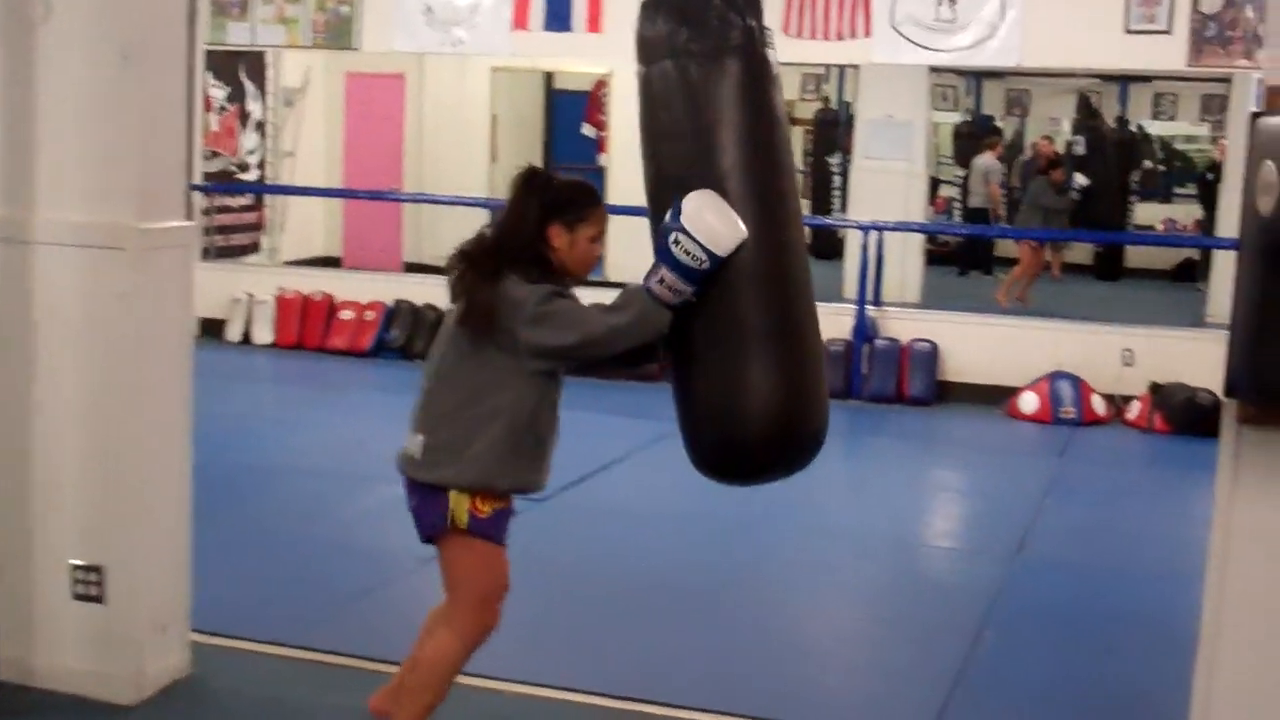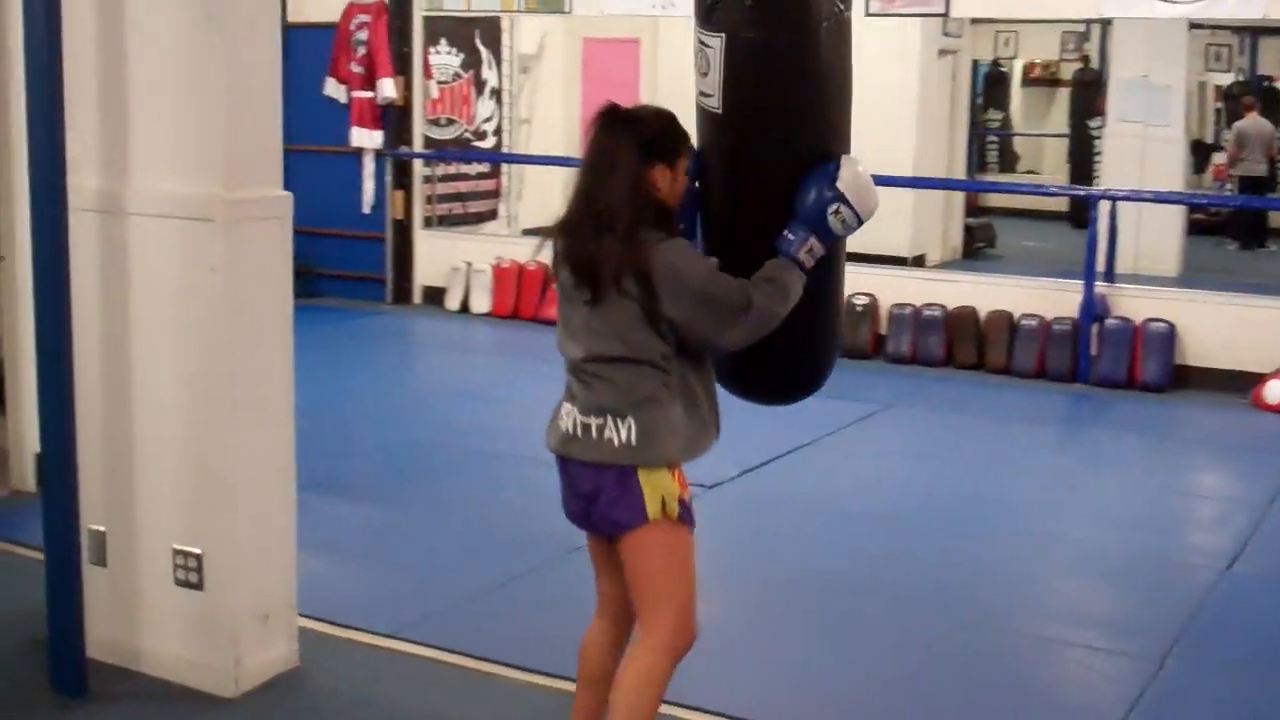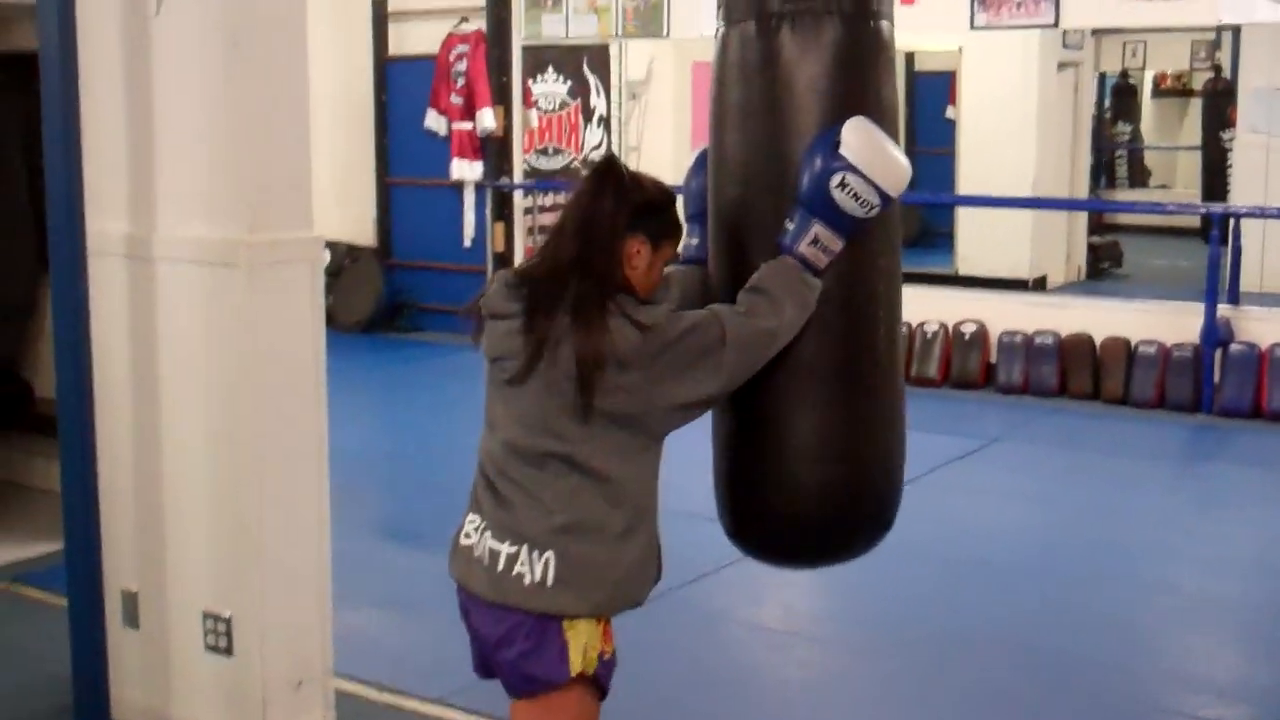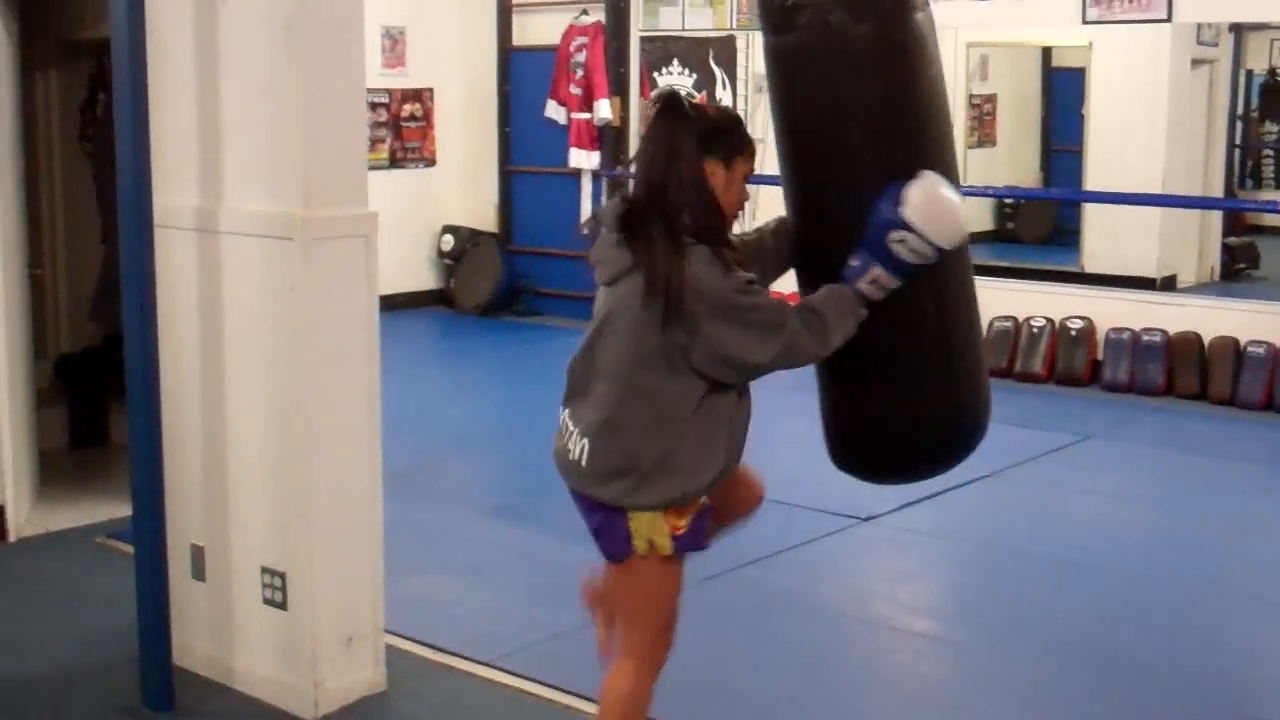
dt=1s
person 1, frame 1
left shoulder: (534, 288)
right shoulder: (519, 298)
left elbow: (597, 341)
right elbow: (600, 331)
left hip: (469, 467)
right hip: (460, 474)
left knee: (478, 596)
right knee: (477, 617)
person 1, frame 2
left shoulder: (577, 242)
right shoulder: (663, 258)
right elbow: (740, 317)
left wrist: (672, 212)
right wrist: (803, 243)
left hip: (582, 447)
right hip: (636, 455)
left knee: (616, 609)
right knee: (666, 634)
person 1, frame 3
left shoulder: (525, 312)
right shoulder: (620, 342)
right elbow: (743, 333)
left wrist: (702, 251)
right wrist: (815, 237)
left hip: (488, 569)
right hip: (554, 590)
person 1, frame 4
left shoulder: (646, 237)
right shoulder: (693, 273)
left elbow: (745, 261)
right elbow: (791, 337)
right wrist: (875, 270)
left hip: (611, 442)
right hip: (636, 473)
left knee: (744, 495)
right knee: (644, 651)
left ankle: (614, 591)
